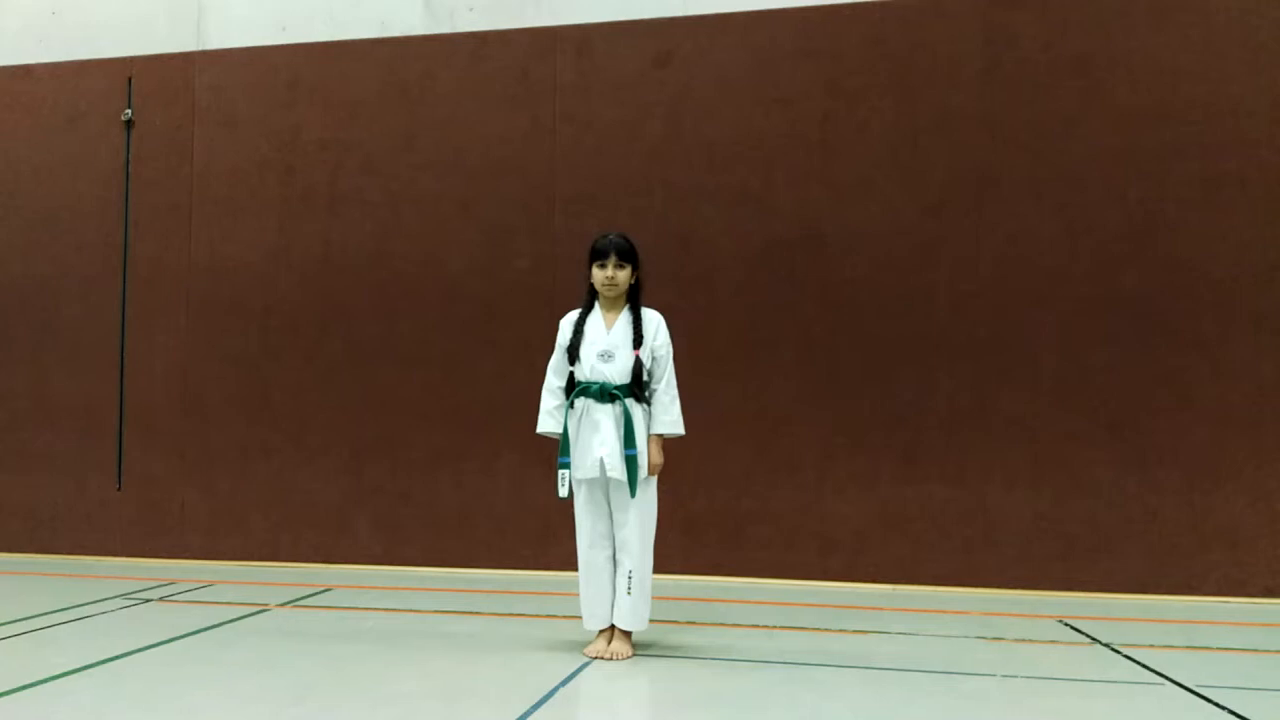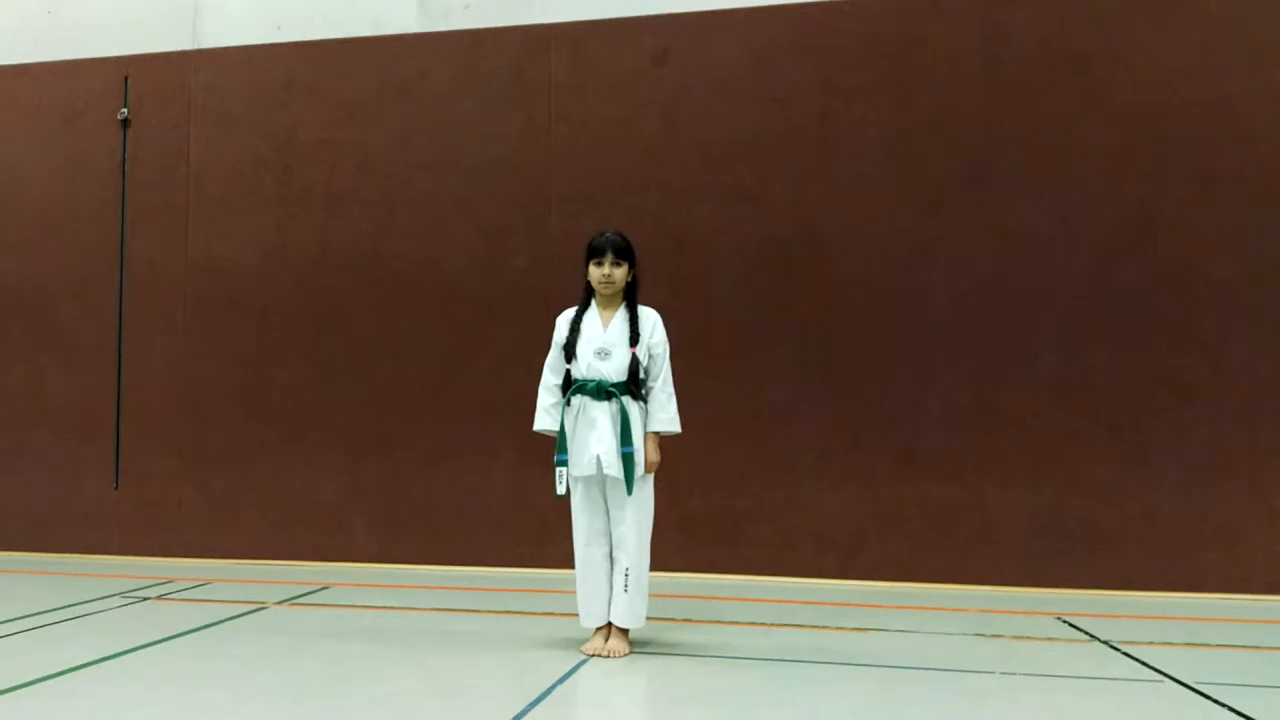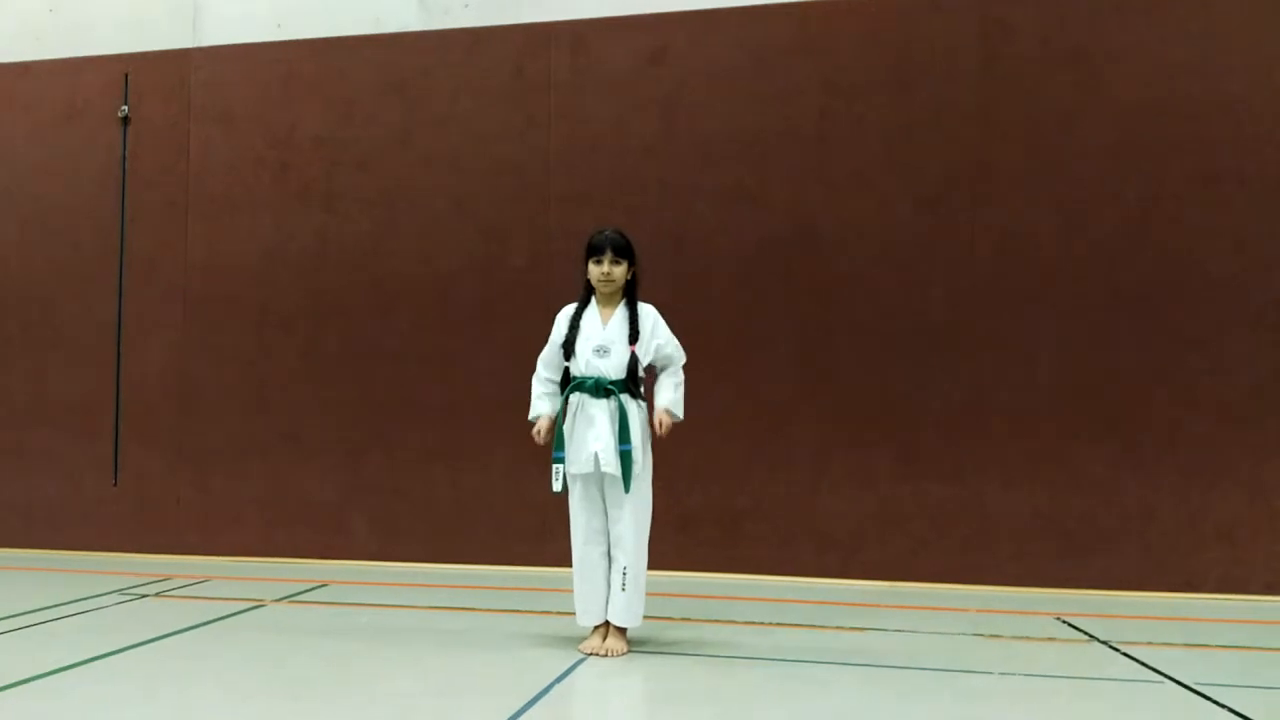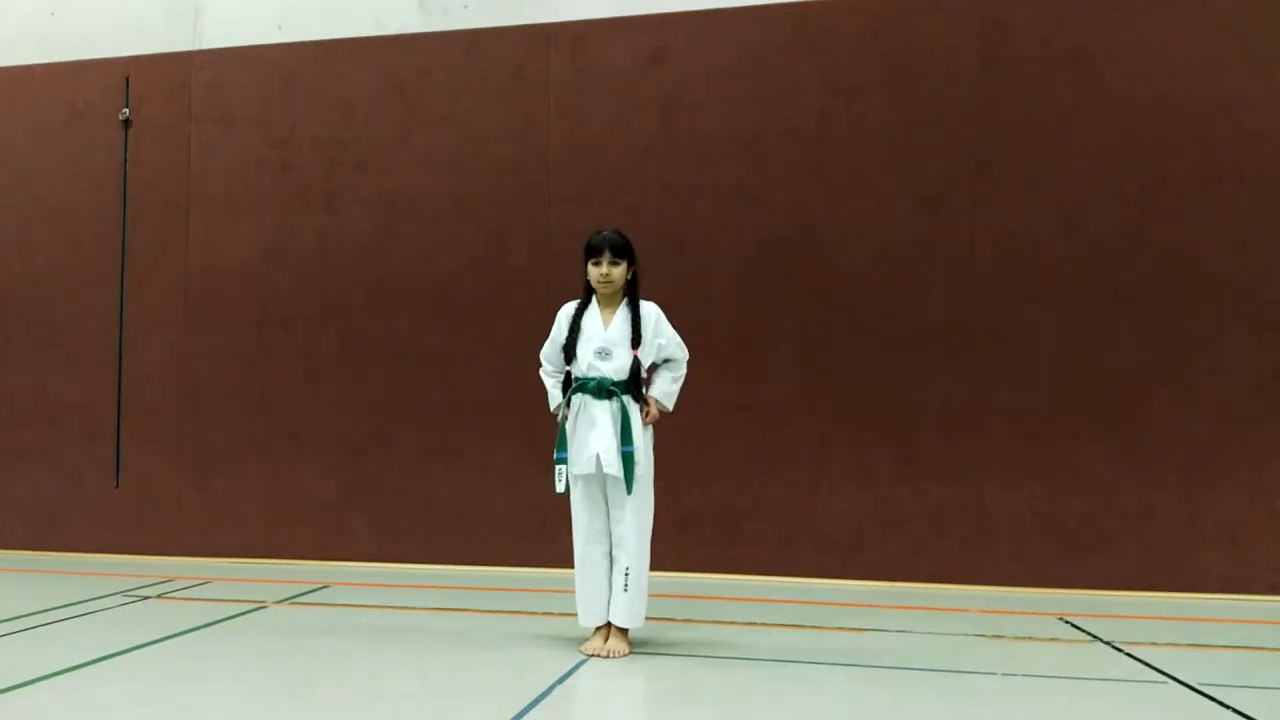
dt=0.5s
person 1, frame 1
left shoulder: (651, 323)
right shoulder: (572, 323)
left elbow: (662, 385)
right elbow: (556, 383)
left wrist: (656, 441)
right wrist: (560, 440)
left hip: (631, 435)
right hip: (586, 436)
left knee: (632, 534)
right knee: (592, 535)
left ankle: (623, 629)
right ankle: (602, 626)
person 1, frame 2
left shoulder: (647, 320)
right shoulder: (569, 321)
left elbow: (659, 382)
right elbow: (553, 381)
left wrist: (653, 438)
right wrist: (557, 438)
left hip: (627, 432)
right hip: (583, 433)
left knee: (629, 532)
right knee: (590, 532)
left ankle: (621, 627)
right ankle: (600, 624)
person 1, frame 3
left shoulder: (646, 317)
right shoulder: (569, 317)
left elbow: (673, 365)
right elbow: (547, 371)
left wrist: (665, 407)
right wrist: (544, 414)
left hip: (626, 428)
right hip: (580, 429)
left knee: (626, 529)
right knee: (587, 530)
left ankle: (619, 625)
right ankle: (596, 623)
person 1, frame 4
left shoulder: (647, 314)
right shoulder: (569, 315)
left elbow: (676, 358)
right elbow: (550, 363)
left wrist: (656, 399)
right wrist: (560, 403)
left hip: (626, 428)
right hip: (583, 428)
left knee: (628, 530)
right knee: (589, 531)
left ankle: (620, 627)
right ankle: (598, 625)
